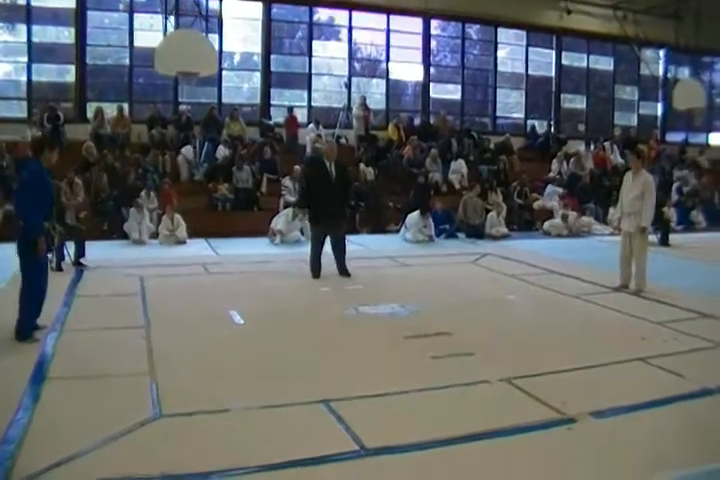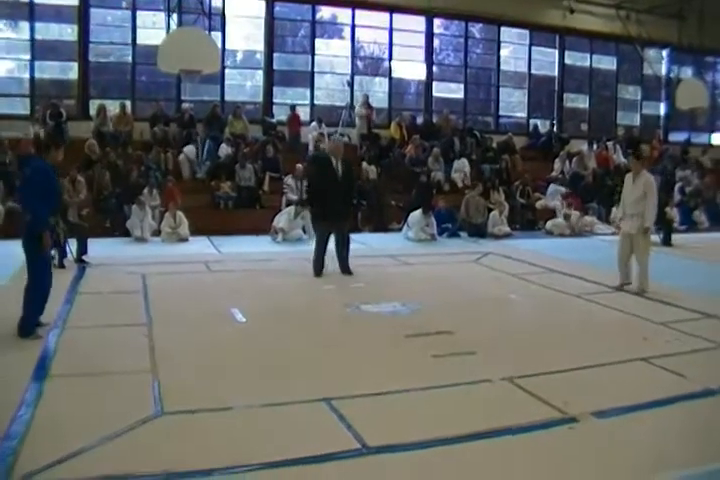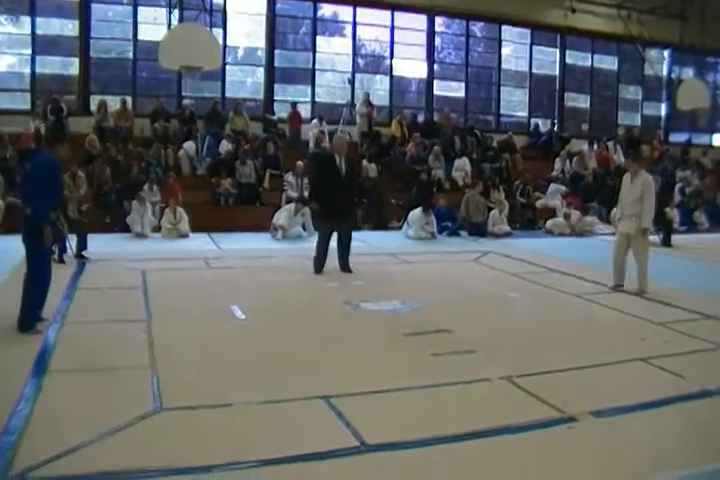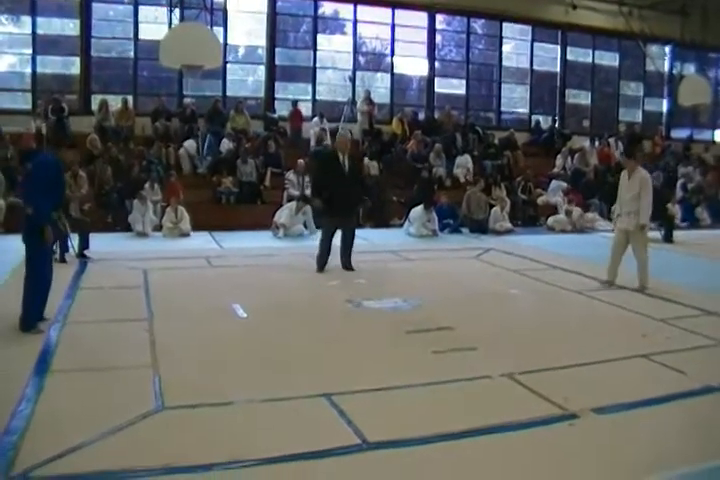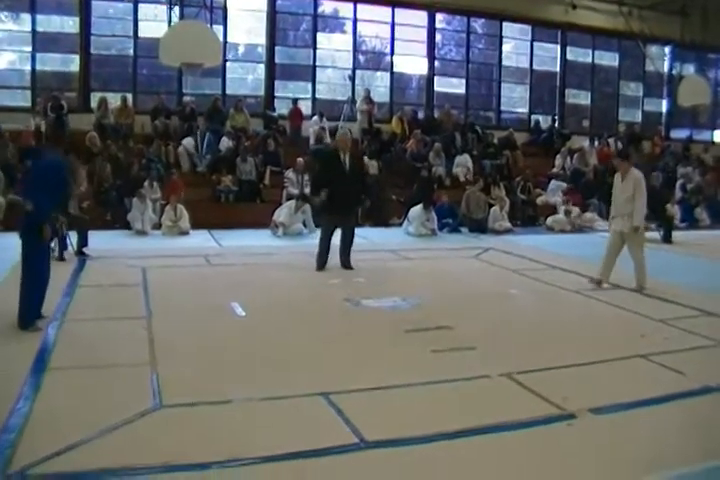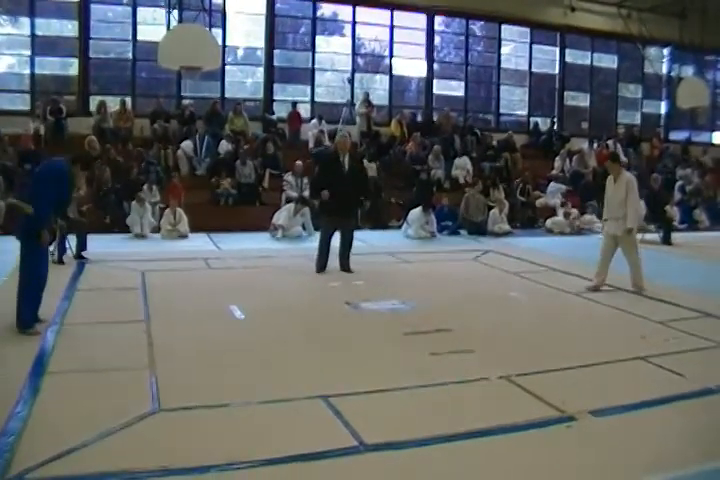
dt=0.1s
person 1, frame 1
left shoulder: (35, 170)
right shoulder: (35, 173)
right elbow: (29, 208)
left wrist: (42, 232)
right wrist: (39, 236)
left hip: (34, 231)
right hip: (33, 234)
left knee: (36, 281)
right knee: (34, 283)
left ankle: (28, 322)
right ankle: (24, 330)
person 1, frame 2
left shoulder: (37, 167)
right shoulder: (41, 169)
right elbow: (36, 203)
right wrist: (44, 231)
left hip: (39, 228)
right hip: (38, 231)
left knee: (41, 278)
right knee: (39, 279)
left ankle: (31, 319)
right ankle: (26, 327)
person 1, frame 3
left shoulder: (41, 160)
right shoulder: (46, 163)
right elbow: (37, 197)
left wrist: (47, 222)
right wrist: (45, 225)
left hip: (37, 222)
right hip: (39, 225)
left knee: (39, 272)
right knee: (39, 274)
left ankle: (32, 314)
right ankle: (27, 322)
person 1, frame 4
left shoulder: (44, 161)
right shoulder: (49, 164)
right elbow: (39, 196)
left wrist: (48, 222)
right wrist: (46, 225)
left hip: (38, 221)
right hip: (39, 224)
left knee: (40, 272)
right knee: (39, 273)
left ankle: (34, 314)
right ankle: (28, 321)
person 1, frame 5
left shoulder: (47, 161)
right shoulder: (55, 165)
right elbow: (40, 194)
left wrist: (49, 220)
right wrist: (45, 224)
left hip: (34, 219)
right hip: (38, 222)
left knee: (36, 268)
right knee: (36, 269)
left ankle: (32, 311)
right ankle: (27, 319)
person 1, frame 6
left shoulder: (54, 168)
right shoulder: (60, 172)
right elbow: (43, 200)
left wrist: (46, 225)
right wrist: (44, 228)
left hip: (32, 223)
right hip: (35, 226)
left knee: (34, 272)
right knee: (34, 273)
left ankle: (29, 316)
right ankle: (25, 321)
person 2, frame 1
left shoulder: (341, 167)
right shoulder: (314, 166)
left elbow: (347, 187)
right elbow: (306, 187)
left wrist: (346, 205)
right wrist: (305, 206)
left hip: (337, 210)
right hip: (319, 210)
left knee: (339, 241)
right knee: (316, 243)
left ankle: (342, 268)
right ankle: (315, 270)
person 2, frame 2
left shoulder: (347, 165)
right shoulder: (320, 163)
left elbow: (351, 186)
right elbow: (312, 184)
left wrist: (349, 204)
right wrist: (312, 204)
left hip: (342, 209)
right hip: (324, 208)
left knee: (343, 240)
right knee: (321, 241)
left ankle: (345, 266)
right ankle: (318, 268)
person 2, frame 3
left shoulder: (350, 163)
right shoulder: (324, 160)
left elbow: (354, 183)
right elbow: (315, 181)
left wrist: (353, 201)
right wrist: (315, 199)
left hip: (346, 206)
right hip: (327, 205)
left knee: (345, 238)
right knee: (323, 238)
left ankle: (344, 264)
right ankle: (318, 265)
person 2, frame 4
left shoulder: (355, 160)
right shoulder: (327, 158)
left elbow: (360, 181)
right elbow: (318, 178)
left wrist: (360, 198)
right wrist: (318, 196)
left hip: (350, 204)
right hip: (331, 203)
left knee: (348, 235)
right knee: (326, 235)
left ankle: (346, 262)
right ankle: (321, 263)
person 2, frame 5
left shoulder: (356, 159)
right shoulder: (328, 156)
left elbow: (362, 179)
right elbow: (319, 175)
left wrist: (363, 195)
right wrist: (320, 191)
left hip: (350, 201)
right hip: (331, 200)
left knee: (348, 234)
right knee: (326, 234)
left ankle: (345, 261)
right ankle: (321, 262)
person 2, frame 6
left shoulder: (356, 161)
right shoulder: (328, 159)
left elbow: (363, 180)
right elbow: (319, 177)
left wrist: (363, 196)
right wrist: (321, 191)
left hip: (349, 204)
right hip: (331, 202)
left knee: (347, 237)
right knee: (325, 236)
left ankle: (345, 264)
right ankle: (321, 264)
person 3, frame 1
left shoulder: (647, 179)
right shoulder: (627, 176)
left elbow: (649, 203)
left wrist: (644, 224)
right wrist: (619, 216)
left hip: (639, 222)
right hip: (626, 220)
left knee: (639, 256)
right knee: (624, 254)
left ankle: (639, 285)
right ankle: (625, 281)
person 3, frame 2
left shoulder: (648, 179)
right shoulder: (628, 177)
left elbow: (652, 203)
left wrist: (648, 224)
right wrist: (621, 217)
left hip: (640, 222)
right hip: (627, 220)
left knee: (641, 256)
right knee: (622, 254)
left ankle: (642, 285)
right ankle: (624, 279)
person 3, frame 3
left shoulder: (646, 180)
right shoulder: (626, 177)
left elbow: (649, 204)
left wrist: (645, 225)
right wrist: (618, 217)
left hip: (638, 223)
right hip: (625, 221)
left knee: (640, 257)
right knee: (618, 253)
left ankle: (642, 286)
right ankle: (618, 281)
person 3, frame 4
left shoulder: (644, 176)
right shoulder: (623, 174)
left elbow: (646, 200)
left wrist: (643, 221)
right wrist: (617, 214)
left hip: (637, 219)
right hip: (623, 218)
left knee: (640, 253)
right knee: (616, 249)
left ankle: (643, 282)
right ankle: (610, 278)
person 3, frame 5
left shoulder: (637, 177)
right shoulder: (617, 176)
left elbow: (641, 201)
left wrist: (637, 223)
right wrist: (612, 216)
left hip: (632, 221)
right hip: (618, 220)
left knee: (637, 254)
right knee: (611, 251)
left ankle: (640, 283)
right ankle: (601, 278)
person 3, frame 6
left shoulder: (629, 179)
right shoulder: (609, 179)
left elbow: (633, 203)
left wrist: (630, 225)
right wrist: (605, 219)
left hip: (625, 224)
right hip: (611, 223)
left knee: (632, 256)
right knee: (604, 254)
left ankle: (638, 284)
right ankle: (598, 282)
